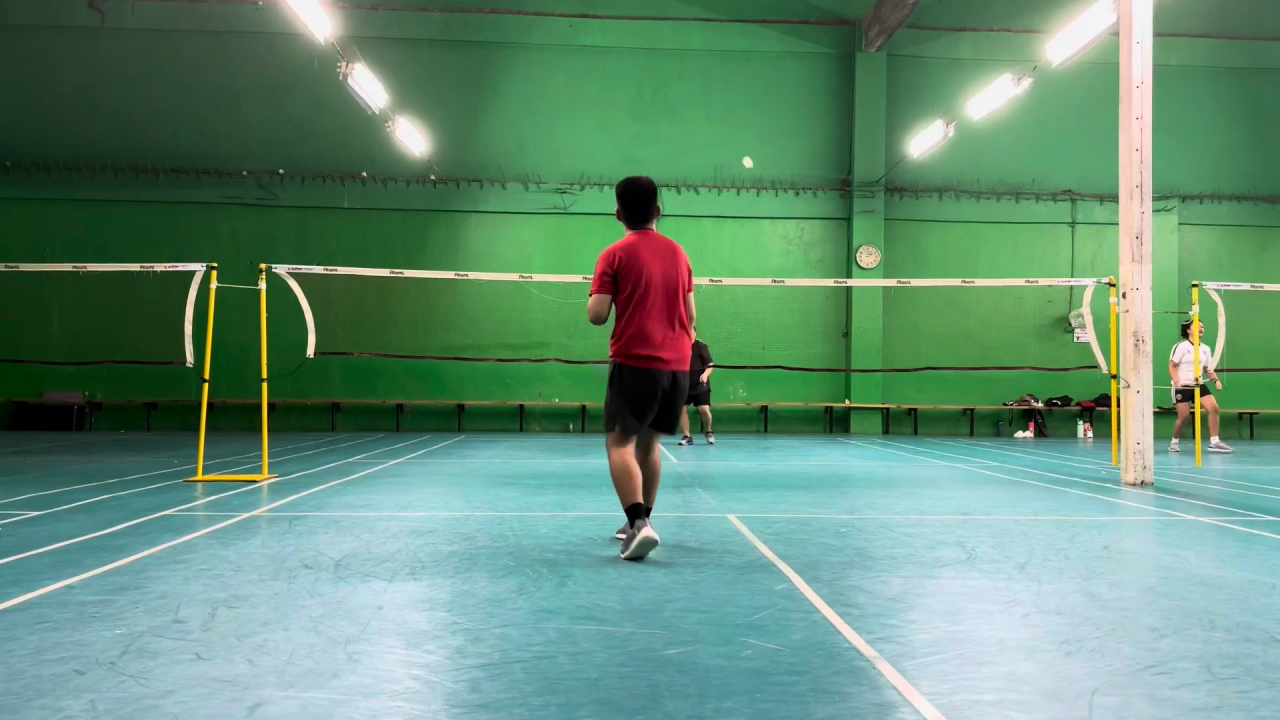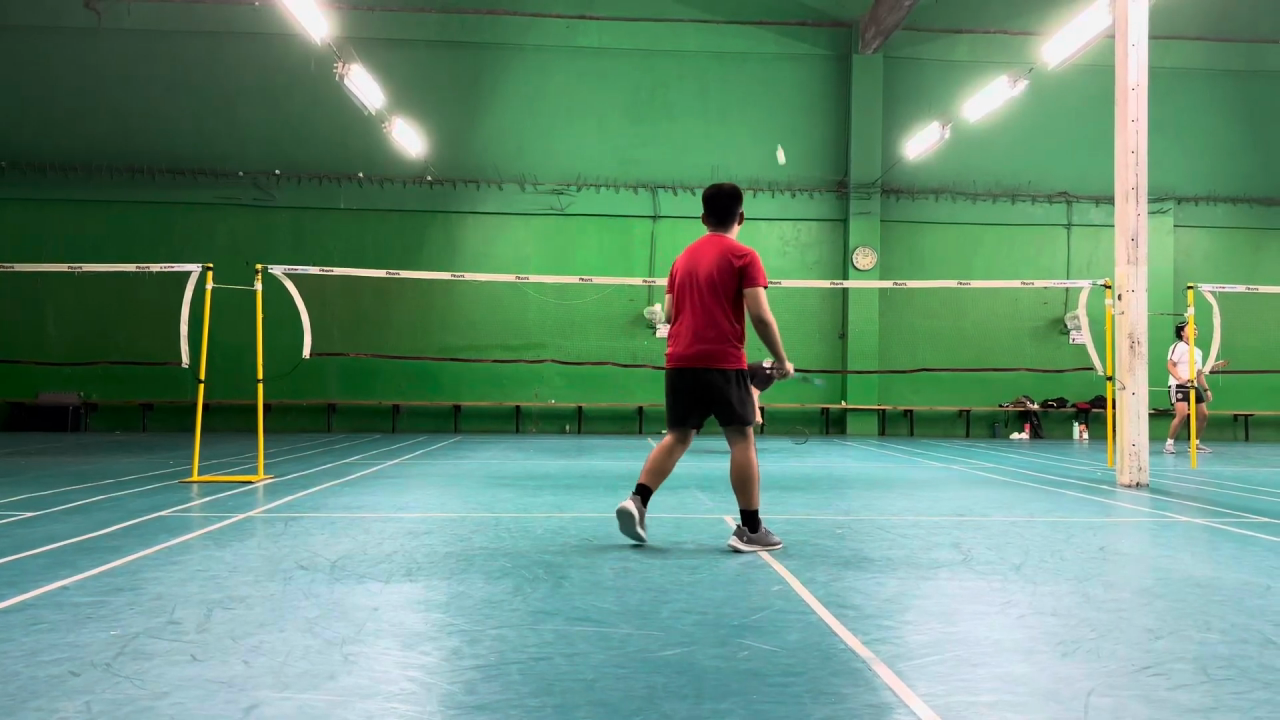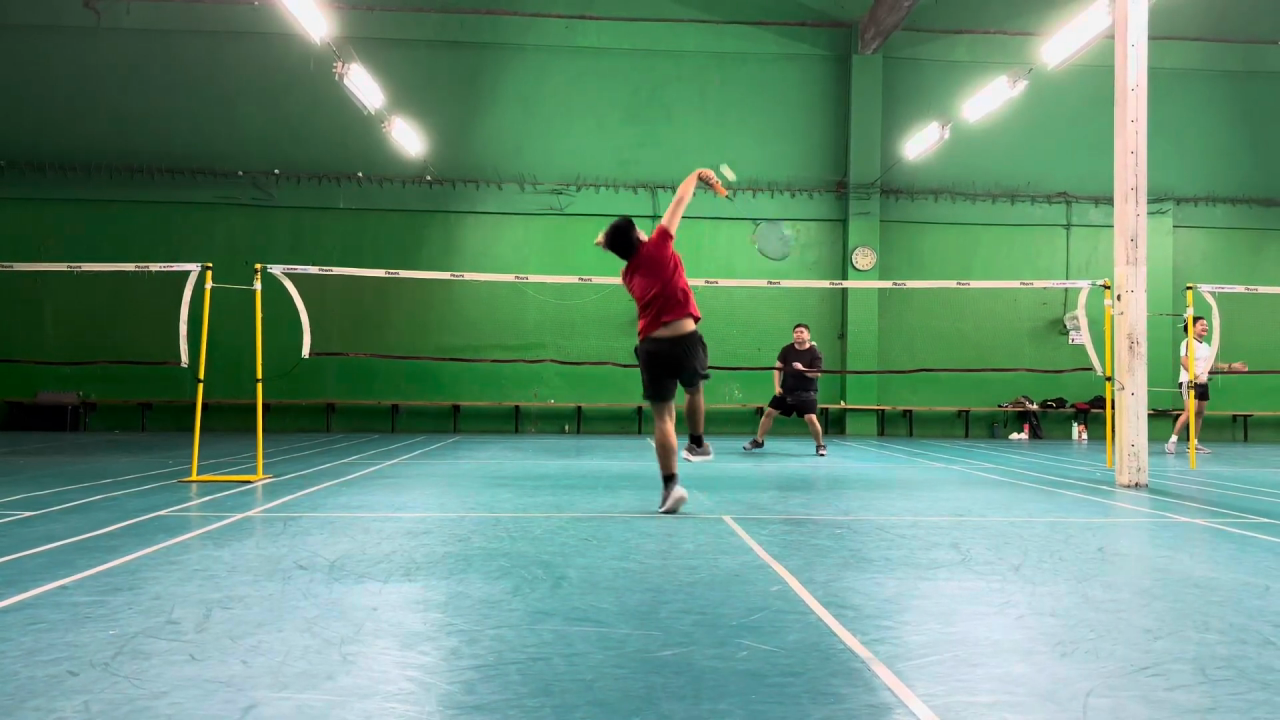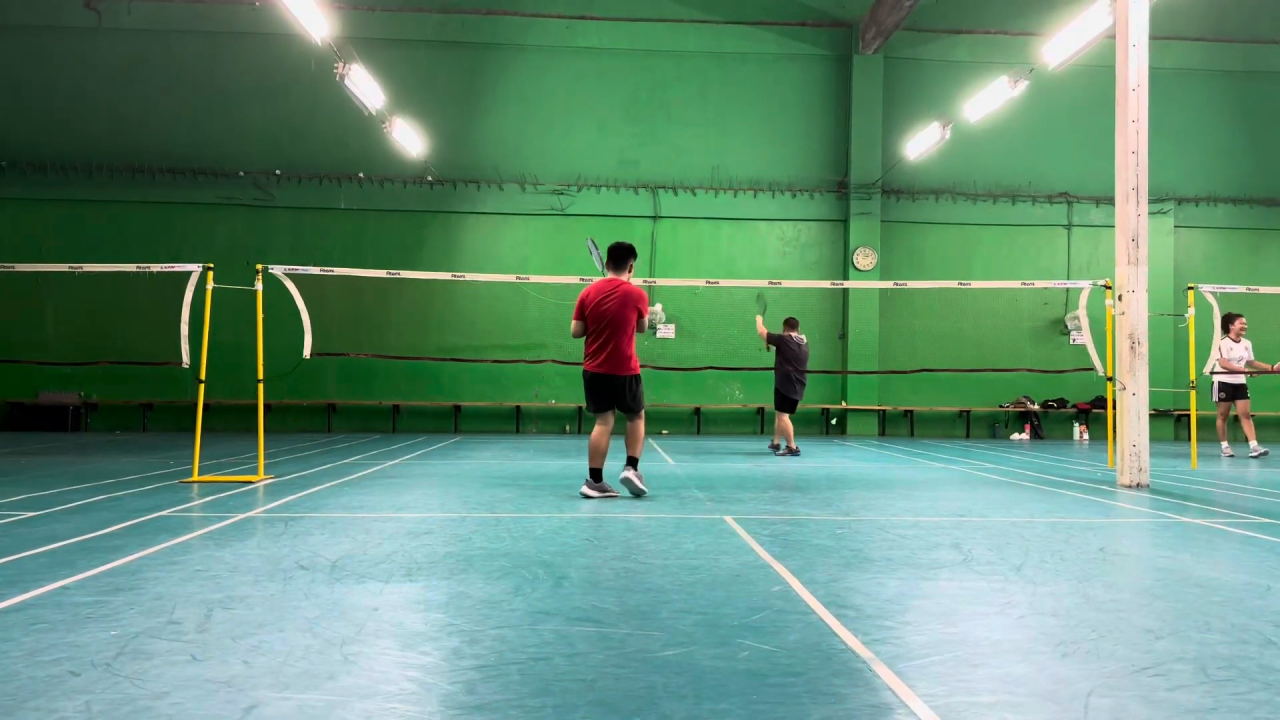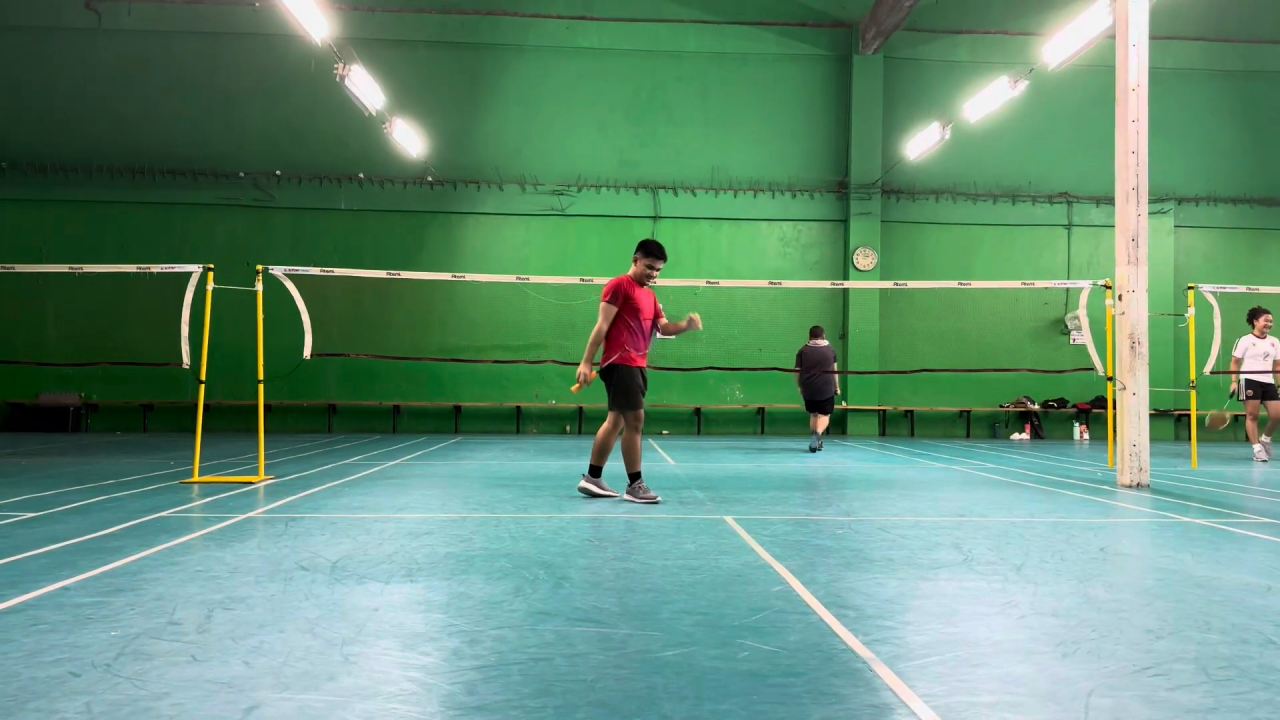
dt=1s
person 1, frame 1
left shoulder: (615, 255)
right shoulder: (678, 253)
left elbow: (596, 315)
left hip: (635, 363)
right hip: (676, 364)
left knee: (620, 443)
right knee: (646, 443)
left ankle: (639, 523)
right ankle: (640, 521)
person 1, frame 2
left shoulder: (683, 257)
right shoulder: (744, 257)
left elbow: (669, 315)
right elbow: (760, 315)
right wrist: (781, 360)
left hip: (680, 362)
right hip: (723, 363)
left knee: (676, 438)
right knee: (742, 441)
left ankle: (637, 501)
right ankle: (749, 529)
person 1, frame 3
left shoulder: (628, 274)
right shoulder: (655, 248)
right elbow: (678, 205)
left wrist: (612, 241)
right wrist: (695, 177)
left hip: (651, 347)
right hip: (685, 340)
left knee: (663, 416)
right knee: (694, 388)
left ankle: (671, 486)
right ankle: (697, 443)
person 1, frame 4
left shoulder: (588, 293)
right shoulder: (637, 295)
left elbow: (576, 332)
left hip: (594, 370)
right hip: (626, 371)
left knee: (603, 423)
right knee: (636, 418)
left ankle: (594, 482)
right ankle: (631, 468)
person 1, frame 5
left shoulder: (650, 295)
right shoulder: (619, 286)
left elbow: (664, 328)
right elbow: (601, 326)
left wrist: (687, 324)
right wrist: (586, 362)
left hip: (635, 365)
right hip: (621, 364)
left knee: (615, 421)
right knee: (634, 421)
left ankle: (592, 478)
right ankle: (635, 485)
